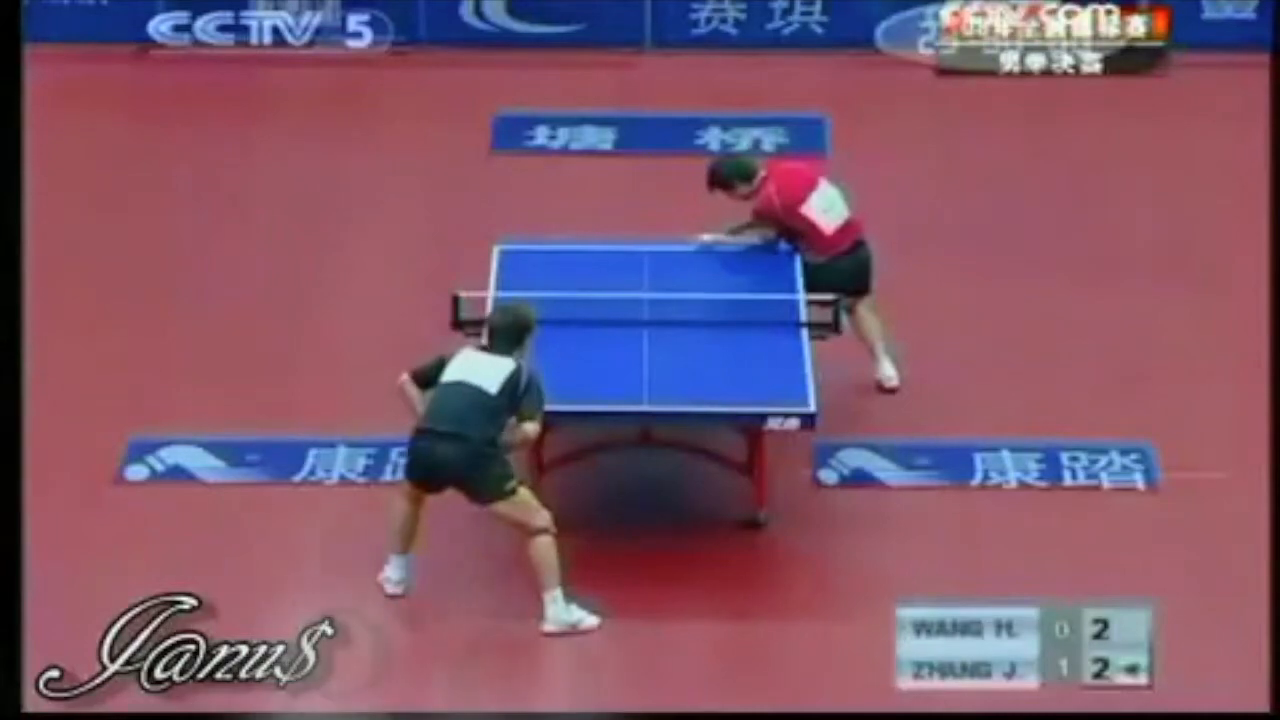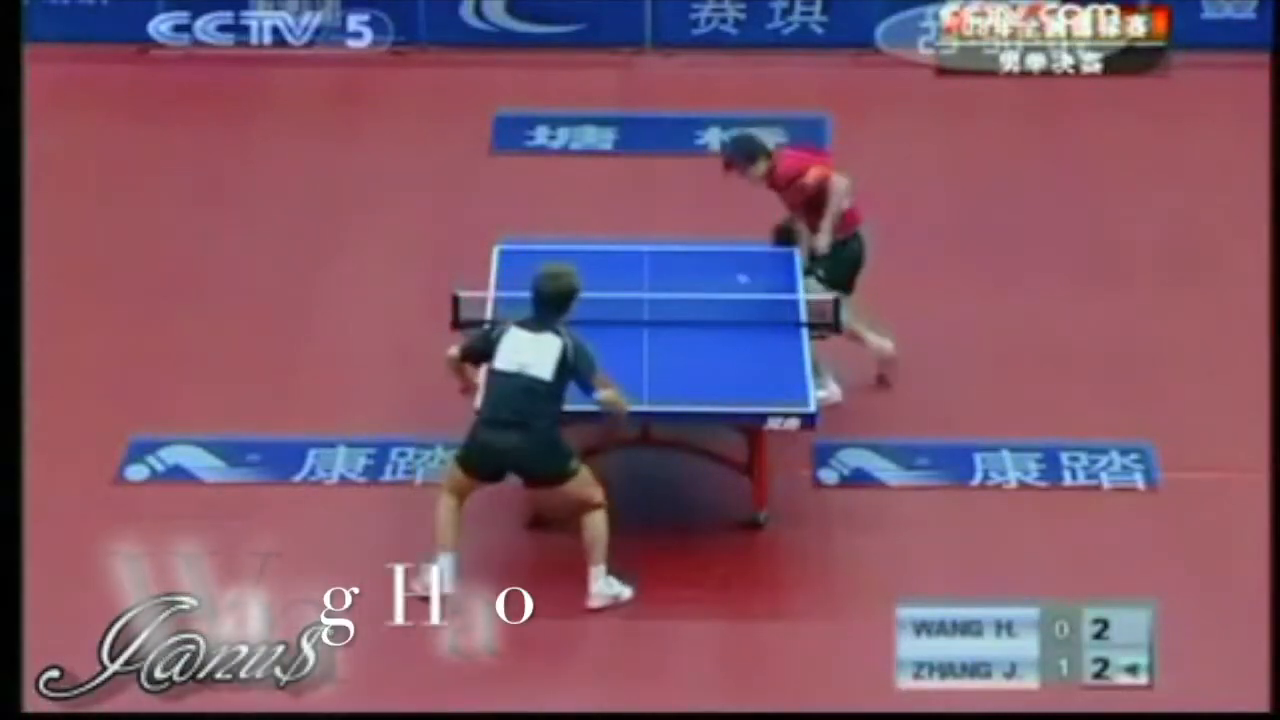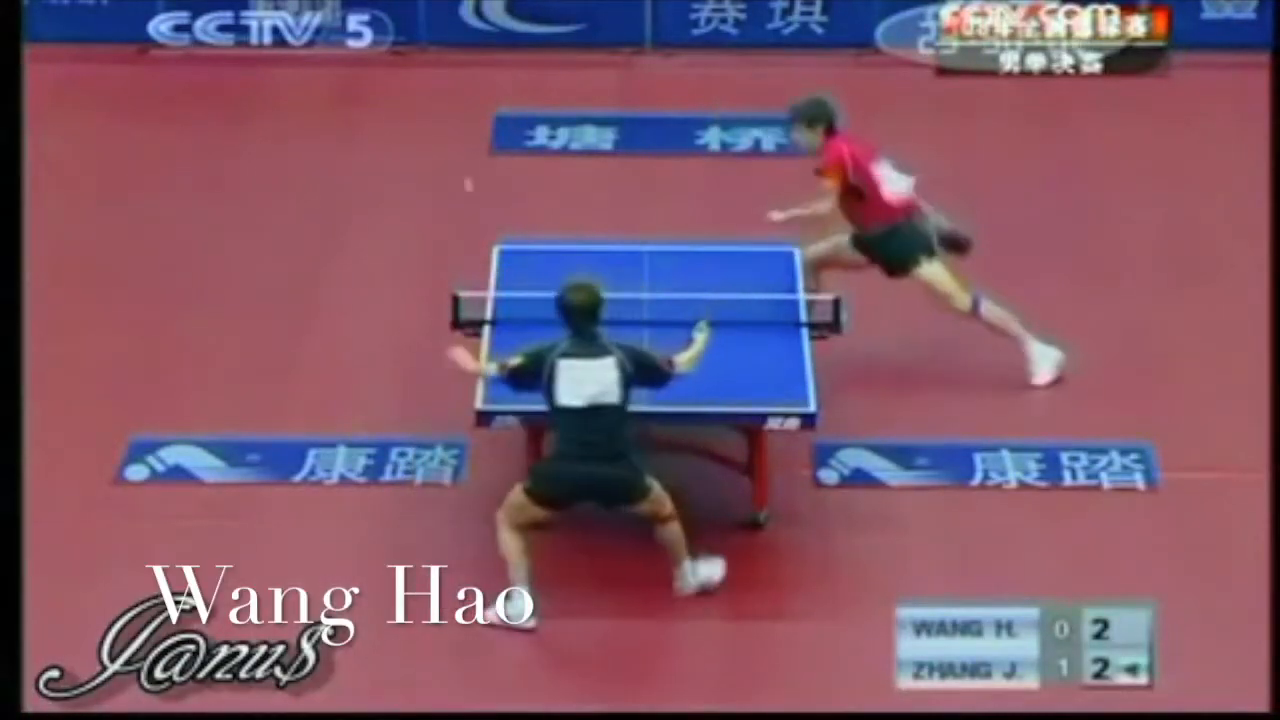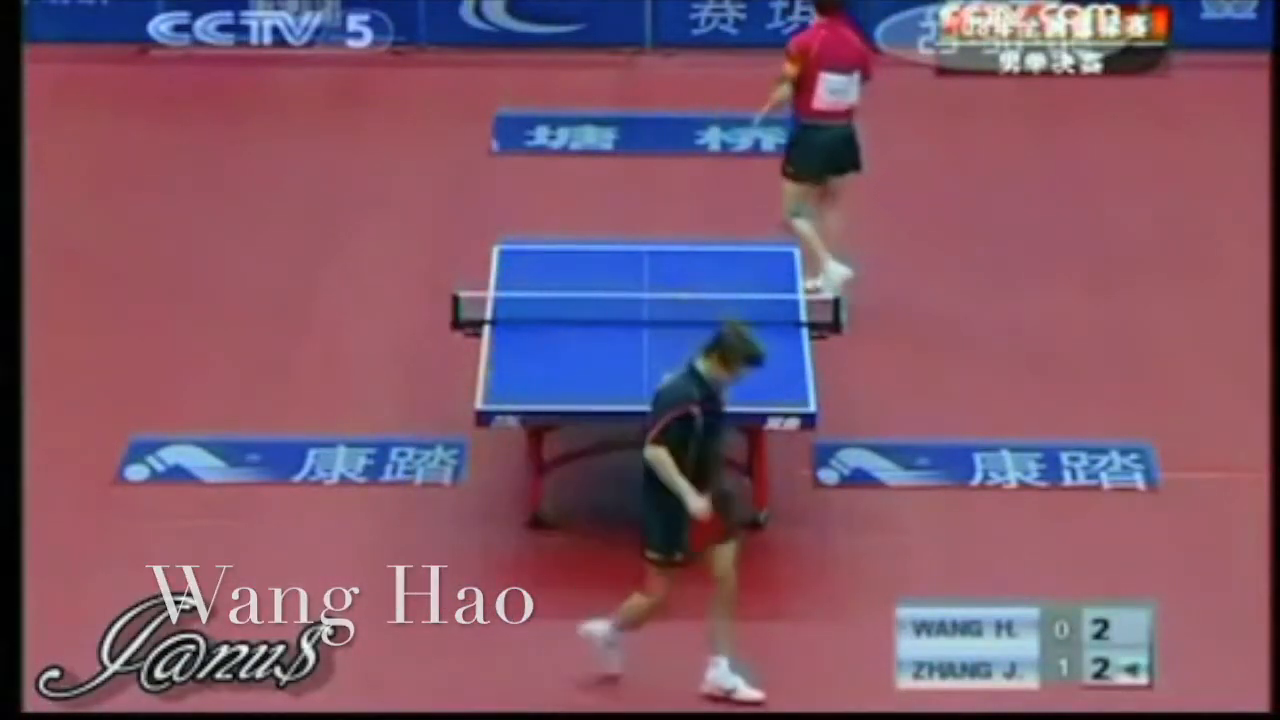
dt=1s
person 1, frame 1
left shoulder: (458, 357)
right shoulder: (522, 375)
left elbow: (406, 381)
right elbow: (530, 430)
left hip: (426, 445)
right hip: (473, 456)
left knee: (409, 495)
right knee: (540, 523)
left ankle: (395, 574)
right ankle: (557, 612)
person 1, frame 2
left shoulder: (503, 332)
right shoulder: (570, 345)
left elbow: (454, 356)
right elbow: (601, 393)
left wrist: (467, 383)
right wrist: (622, 404)
left hip: (487, 438)
right hip: (537, 444)
left knee: (451, 493)
right knee: (593, 501)
left ankle: (443, 574)
right ankle: (600, 586)
person 1, frame 3
left shoulder: (547, 357)
right shoulder: (624, 357)
left elbow: (498, 372)
right elbow: (680, 367)
left wrist: (470, 363)
right wrist: (701, 340)
left hip: (563, 469)
right hip: (616, 469)
left knee: (508, 520)
right knee: (664, 511)
left ankle: (518, 606)
right ankle: (689, 575)
person 1, frame 4
left shoulder: (710, 386)
right shoulder: (676, 394)
right elbow: (654, 450)
right wrist: (689, 496)
left hip: (706, 502)
right hip: (675, 508)
left knee: (725, 585)
right knee: (655, 596)
left ankle: (718, 672)
right ankle: (605, 633)
person 2, frame 1
left shoulder: (767, 201)
right shoulder: (791, 167)
left elbow: (760, 238)
left wrist: (717, 238)
left hip: (828, 266)
right hip: (858, 250)
right knee: (859, 306)
right ankle: (885, 368)
person 2, frame 2
left shoulder: (788, 171)
right shoulder: (779, 168)
left elbow: (839, 185)
left wrist: (823, 233)
right wrist: (793, 219)
left hip: (839, 248)
right hip: (830, 243)
left ankle: (826, 387)
right ankle: (878, 345)
person 2, frame 3
left shoulder: (833, 155)
right shoulder: (850, 148)
left elbow: (828, 206)
right elbow: (900, 184)
left wrist: (787, 215)
right wrist: (936, 221)
left hip: (901, 236)
right hip: (877, 236)
left knee: (959, 300)
right knee: (809, 259)
left ankle: (1038, 351)
person 2, frame 4
left shoulder: (804, 42)
right shoulder: (856, 43)
left elbow: (786, 90)
right elbow: (863, 82)
left wrist: (763, 111)
left hip: (811, 134)
right hip: (843, 133)
left knee: (792, 214)
right knee: (826, 205)
left ankle: (831, 267)
right ankle: (823, 276)
